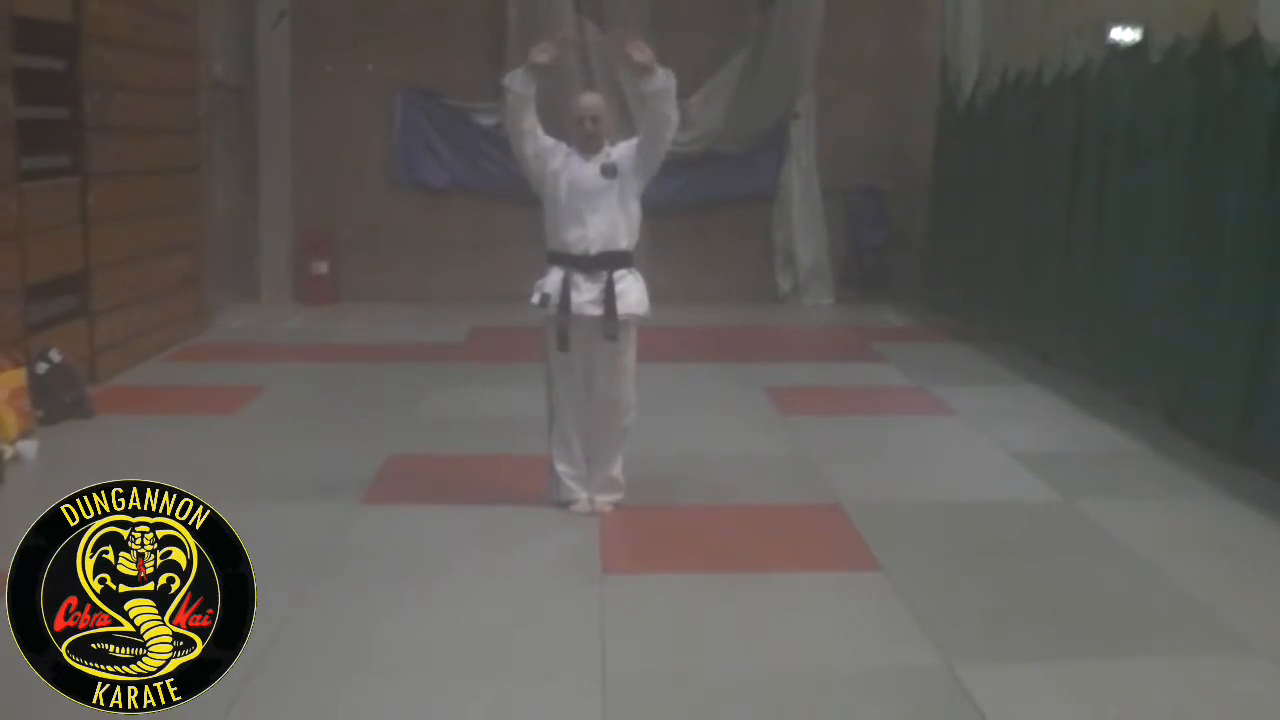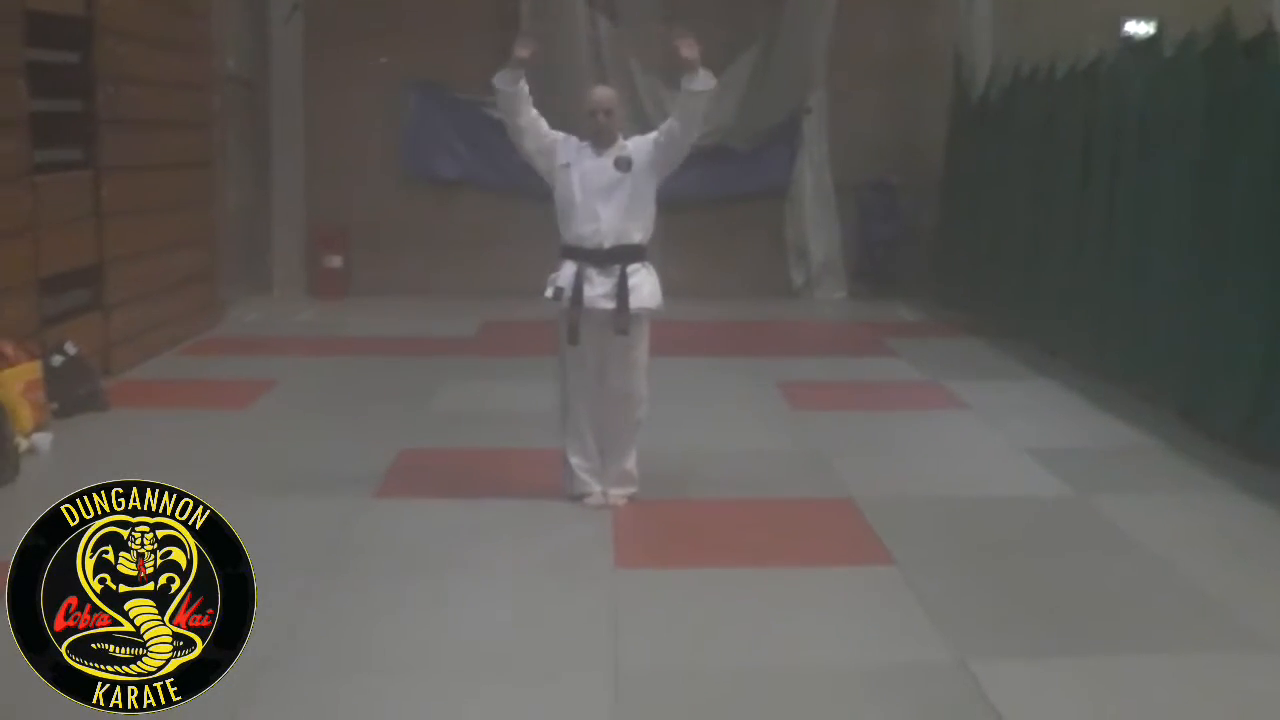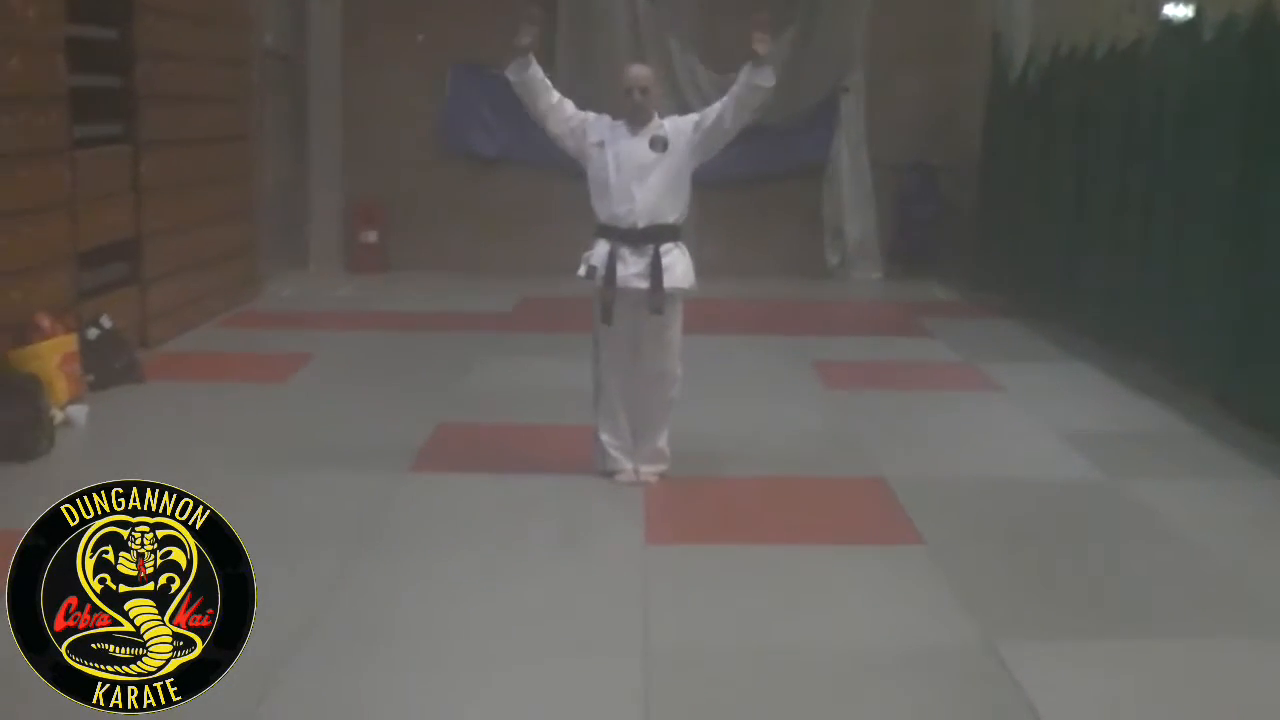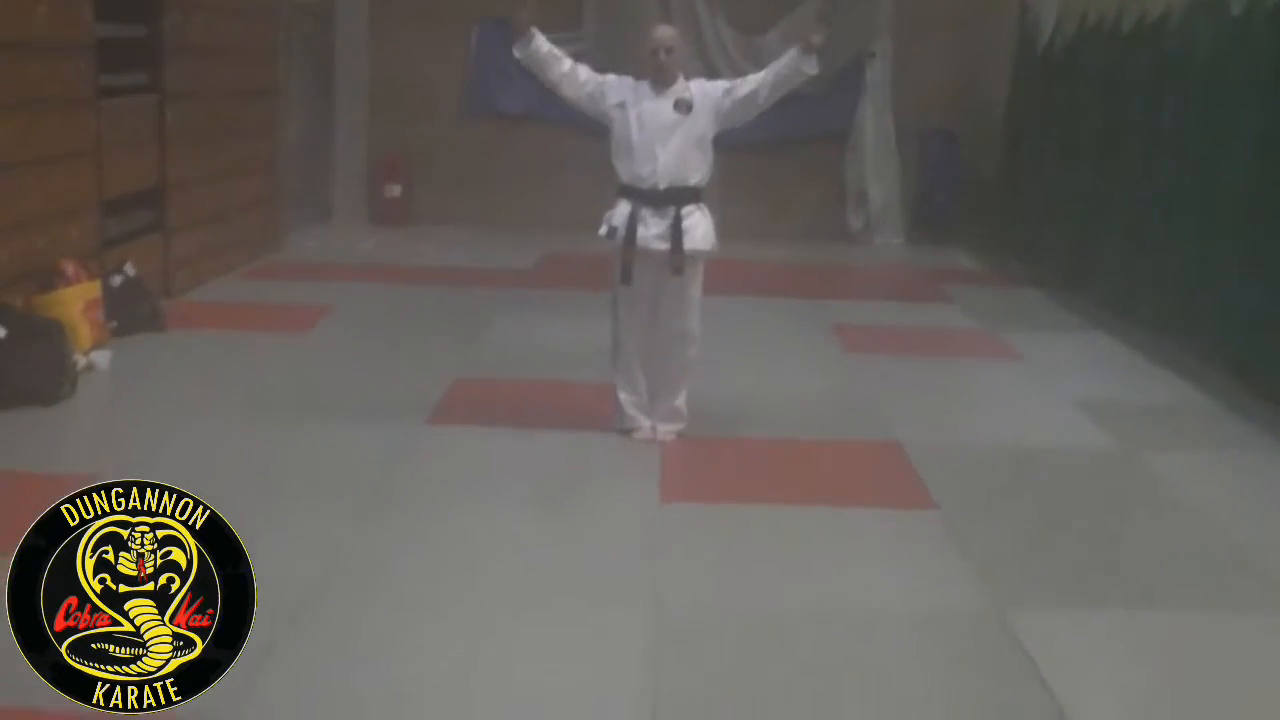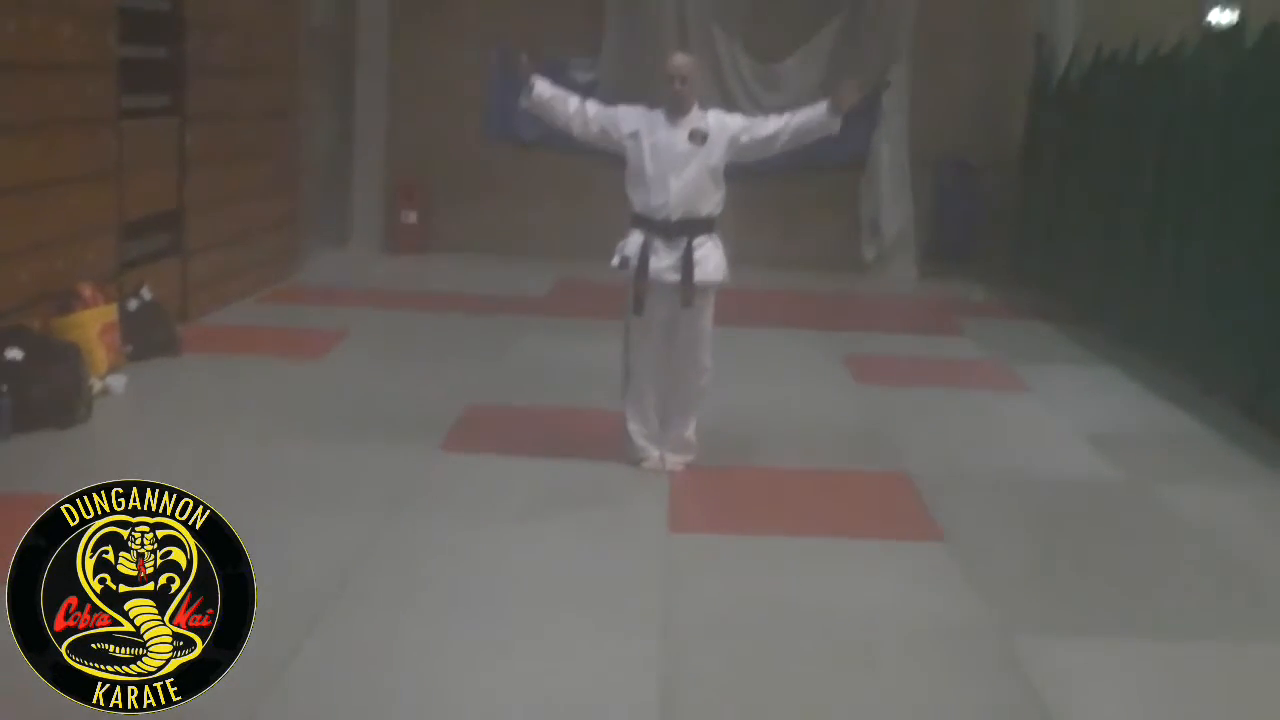
dt=0.2s
person 1, frame 1
left shoulder: (630, 162)
right shoulder: (551, 162)
left elbow: (661, 125)
right elbow: (520, 125)
left wrist: (650, 75)
right wrist: (530, 74)
left hip: (616, 289)
right hip: (566, 289)
left knee: (614, 396)
right knee: (567, 395)
left ankle: (604, 485)
right ankle: (574, 486)
person 1, frame 2
left shoulder: (647, 155)
right shoulder: (562, 154)
left elbow: (686, 124)
right elbow: (521, 121)
left wrist: (692, 73)
right wrist: (516, 71)
left hip: (629, 283)
right hip: (579, 282)
left knee: (626, 389)
right knee: (580, 388)
left ankle: (617, 478)
right ankle: (586, 479)
person 1, frame 3
left shoulder: (684, 134)
right shoulder: (594, 133)
left elbow: (732, 111)
right elbow: (548, 106)
left wrist: (758, 67)
right wrist: (525, 59)
left hip: (662, 263)
right hip: (613, 261)
left knee: (660, 368)
right knee: (613, 367)
left ankle: (650, 455)
right ankle: (617, 456)
person 1, frame 4
left shoulder: (710, 97)
right shoulder: (617, 92)
left elbow: (762, 86)
right elbow: (566, 74)
left wrist: (803, 53)
right wrist: (527, 36)
left hip: (684, 223)
right hip: (634, 221)
left knee: (679, 328)
right knee: (633, 325)
left ankle: (667, 414)
right ankle: (636, 414)
person 1, frame 5
left shoulder: (723, 128)
right shoulder: (632, 121)
left elbow: (778, 129)
right elbow: (578, 113)
left wrist: (831, 111)
right wrist: (532, 86)
left hip: (696, 254)
right hip: (648, 251)
left knee: (691, 357)
right knee: (644, 353)
left ankle: (676, 443)
right ankle: (647, 443)
